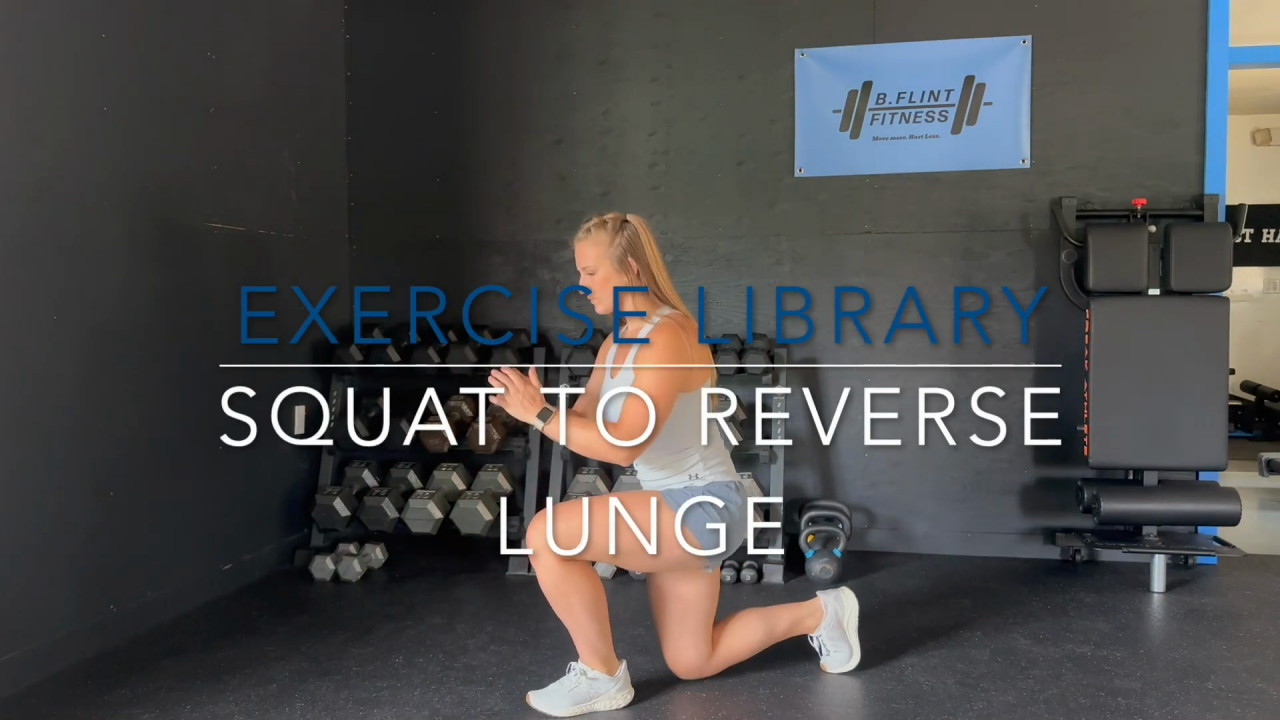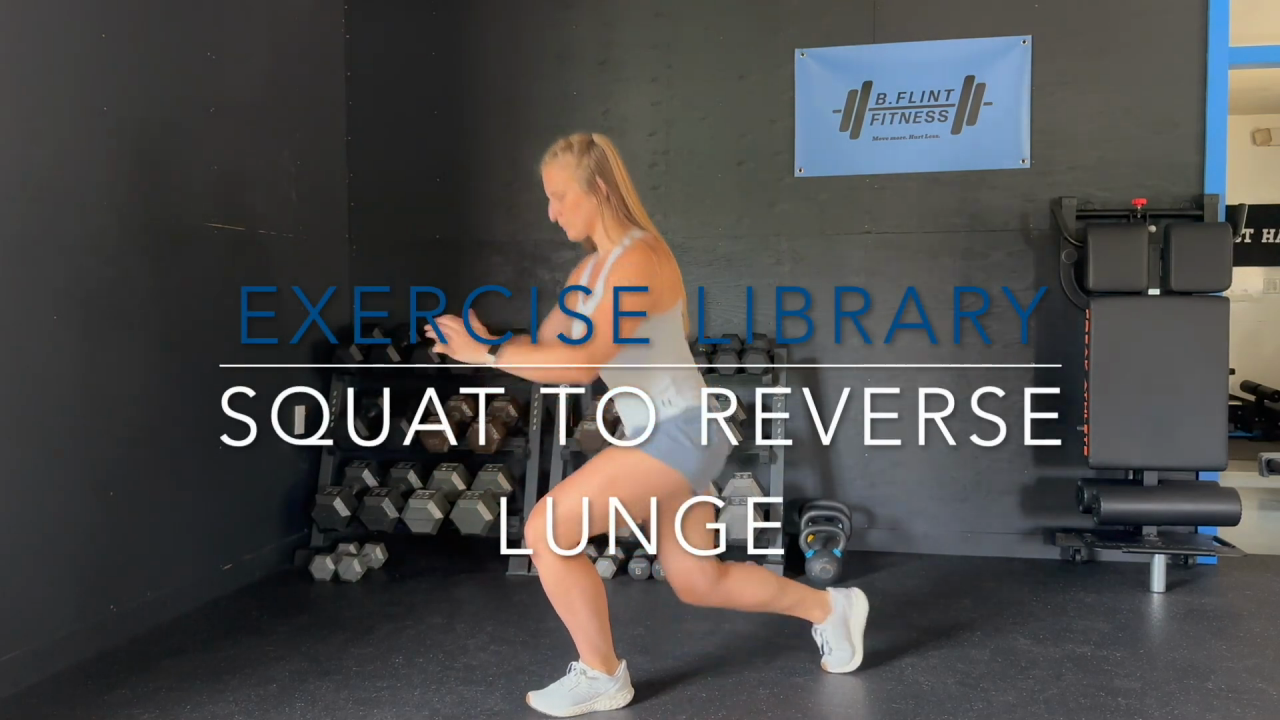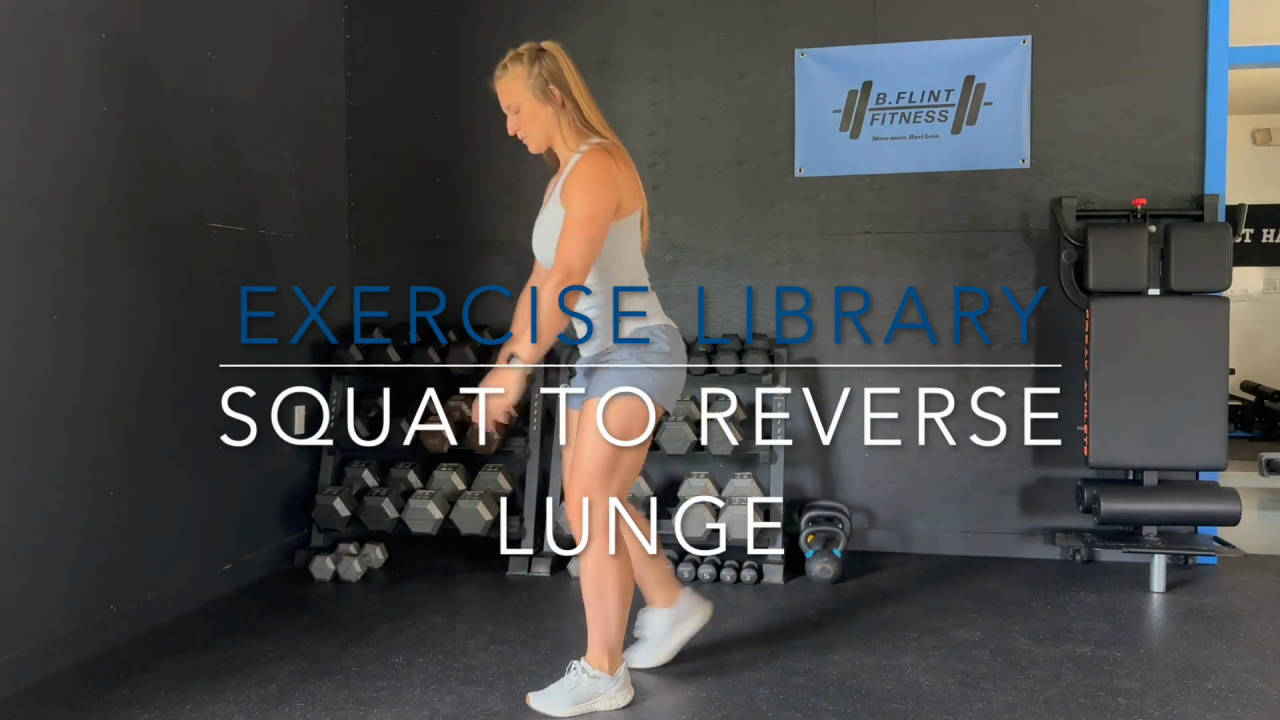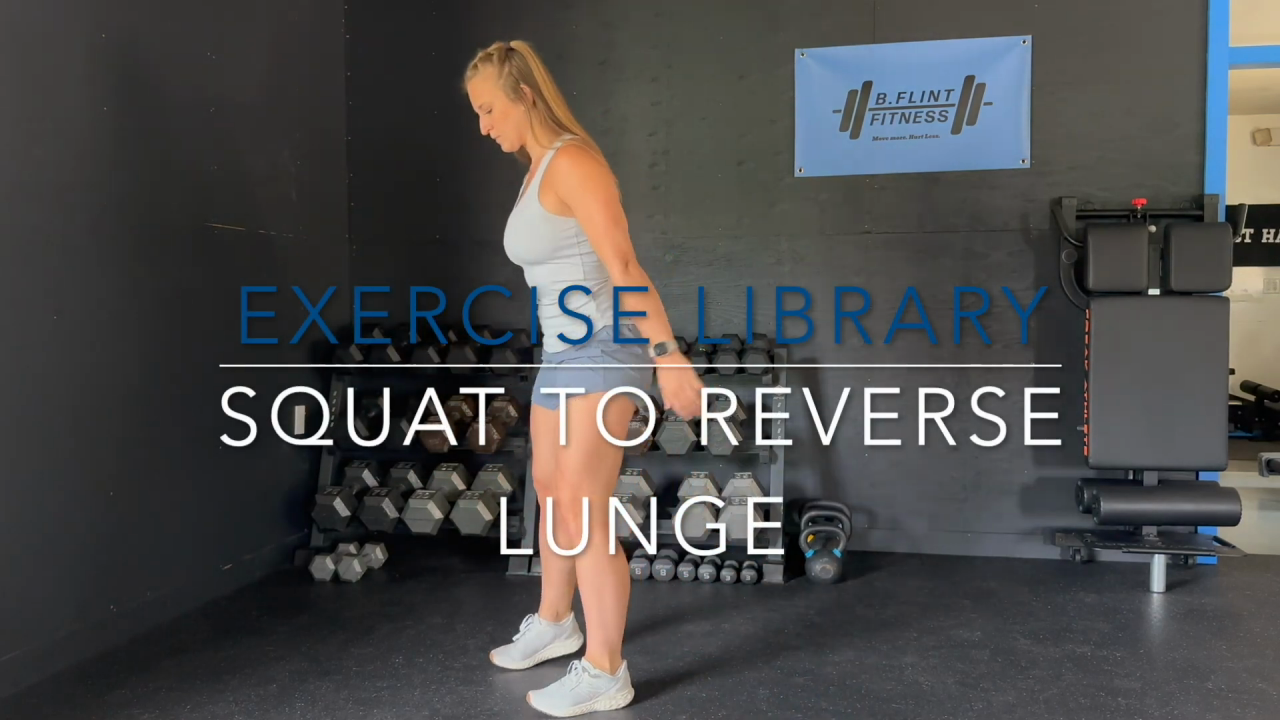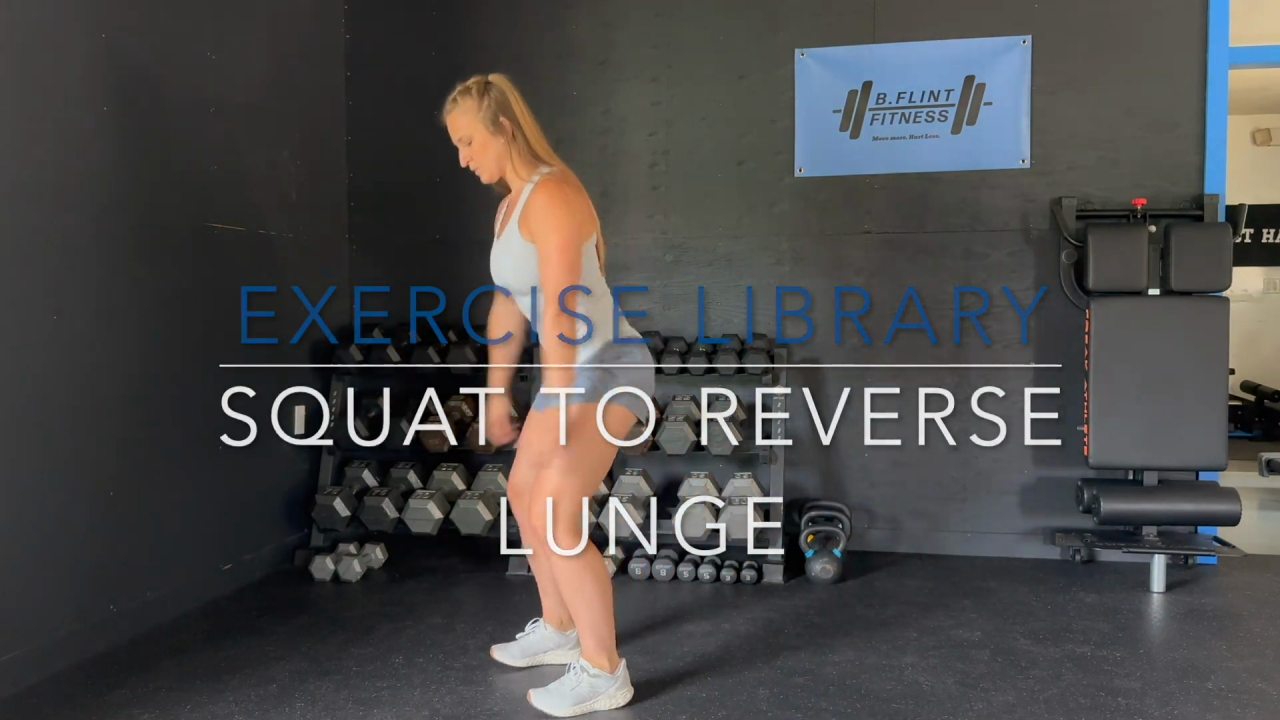
dt=0.3s
person 1, frame 1
left shoulder: (670, 339)
right shoulder: (617, 343)
left elbow: (624, 446)
right elbow: (584, 425)
left wrist: (540, 415)
right wrist: (536, 405)
left hip: (702, 509)
right hip: (679, 506)
left knee: (547, 534)
right knee: (692, 663)
left ankle: (600, 674)
right ankle: (821, 614)
person 1, frame 2
left shoulder: (639, 261)
right shoulder: (594, 267)
left elbow: (581, 365)
right elbow: (549, 344)
left wrist: (485, 354)
right wrist: (485, 344)
left hip: (675, 436)
right hip: (662, 433)
left knee: (548, 528)
right knee: (695, 584)
right ankle: (829, 608)
person 1, frame 3
left shoulder: (597, 166)
right shoulder: (565, 177)
left elbow: (563, 284)
right elbow: (543, 284)
left wrist: (517, 370)
right wrist: (508, 362)
left hip: (637, 361)
right hip: (609, 359)
left knee: (590, 514)
right knee: (590, 502)
right ankle: (670, 603)
person 1, frame 4
left shoulder: (574, 162)
right shoulder: (540, 171)
left elbow: (624, 267)
left wrist: (668, 357)
left hip: (599, 356)
right hip: (565, 356)
left knee: (580, 513)
right knee: (550, 493)
right ankle: (554, 623)
person 1, frame 5
left shoulder: (551, 193)
right shoulder: (510, 206)
left elbow: (562, 309)
right elbow: (507, 307)
left wrist: (563, 410)
right wrist: (498, 392)
left hip: (606, 369)
right hip: (573, 371)
left knee: (555, 517)
right knee: (524, 497)
right ankle: (557, 629)
